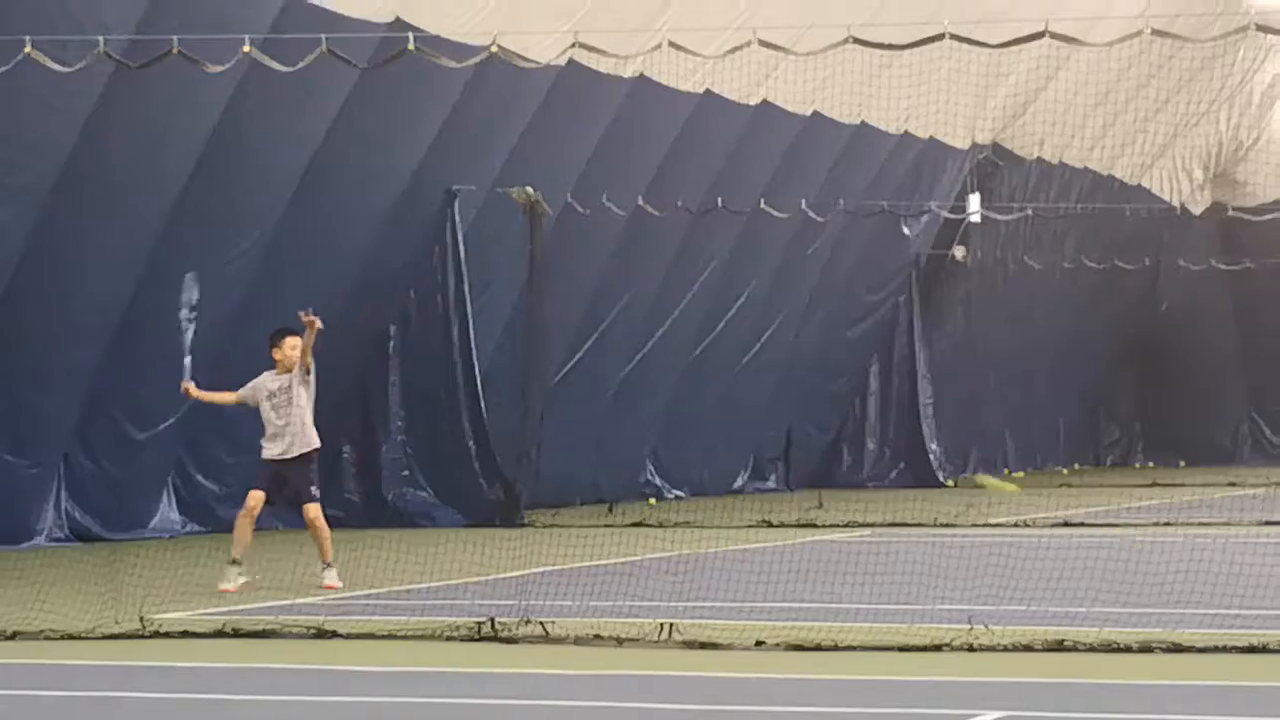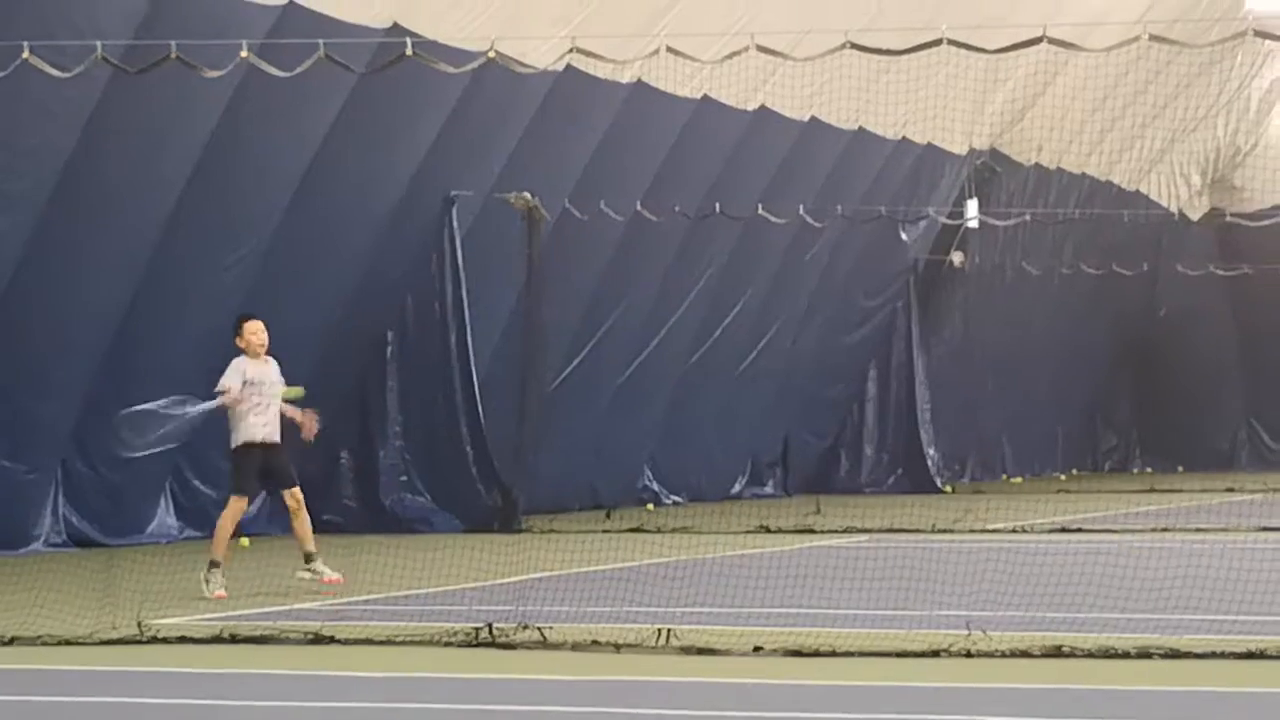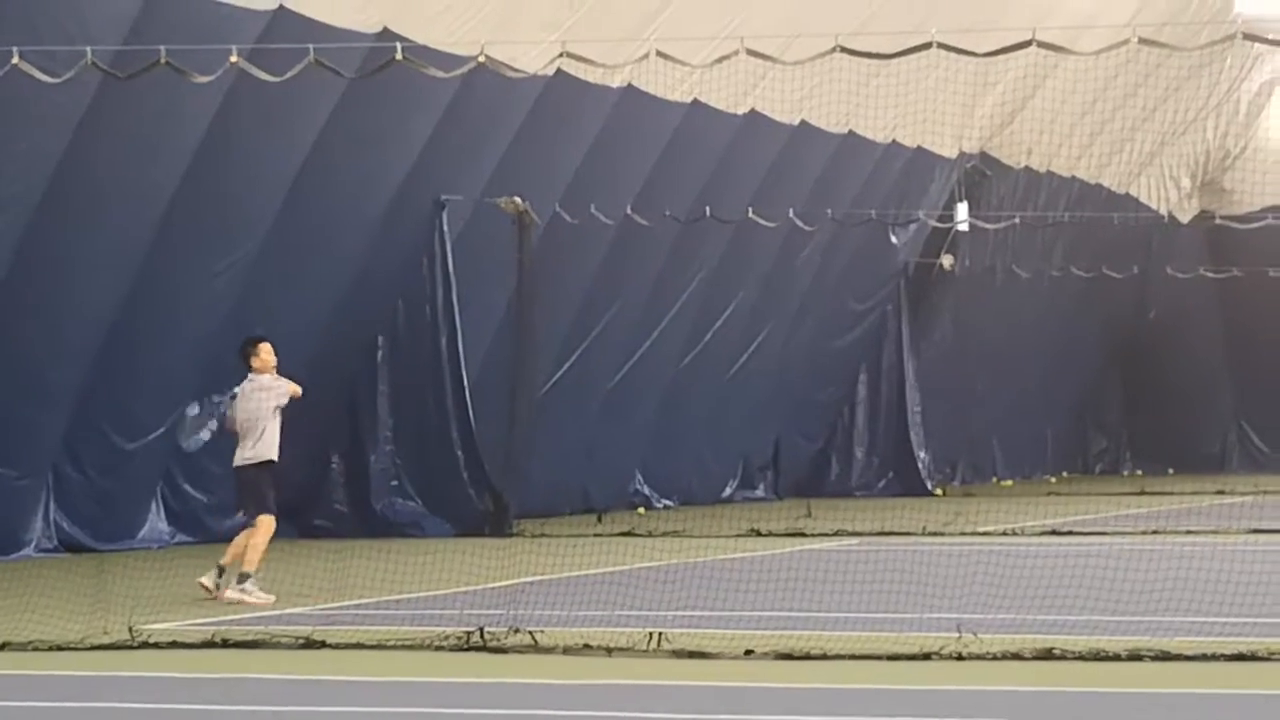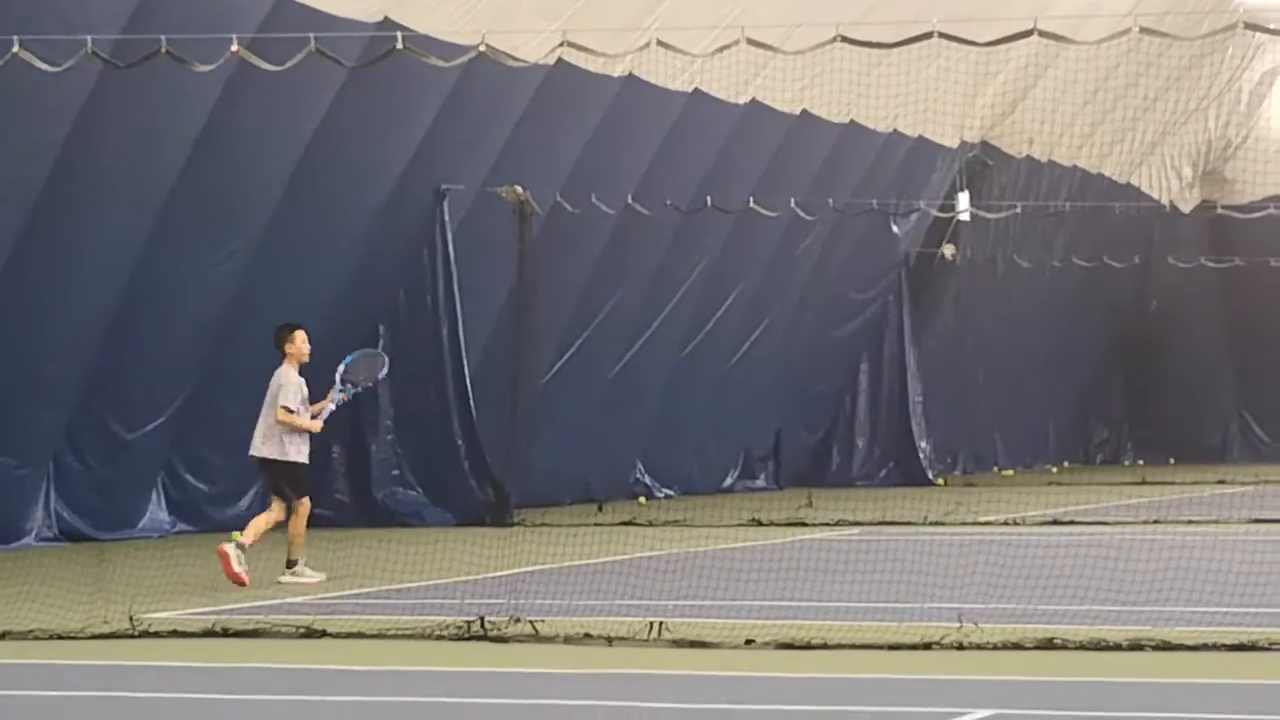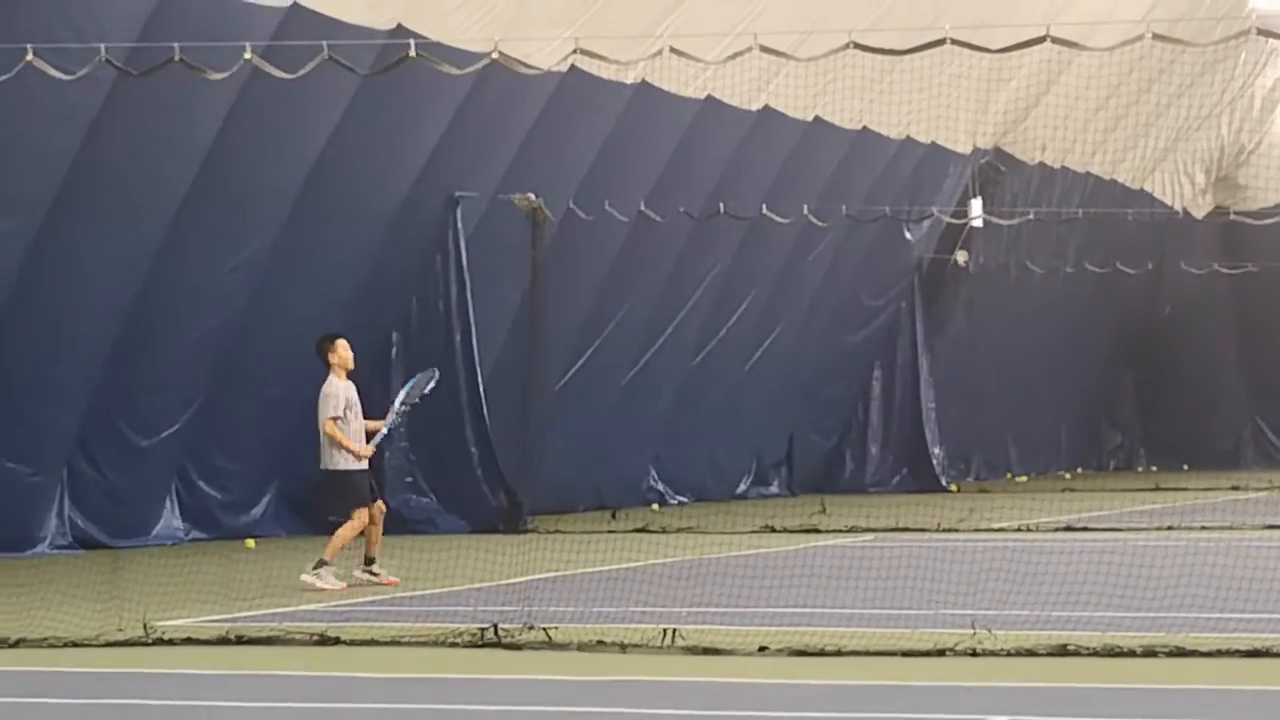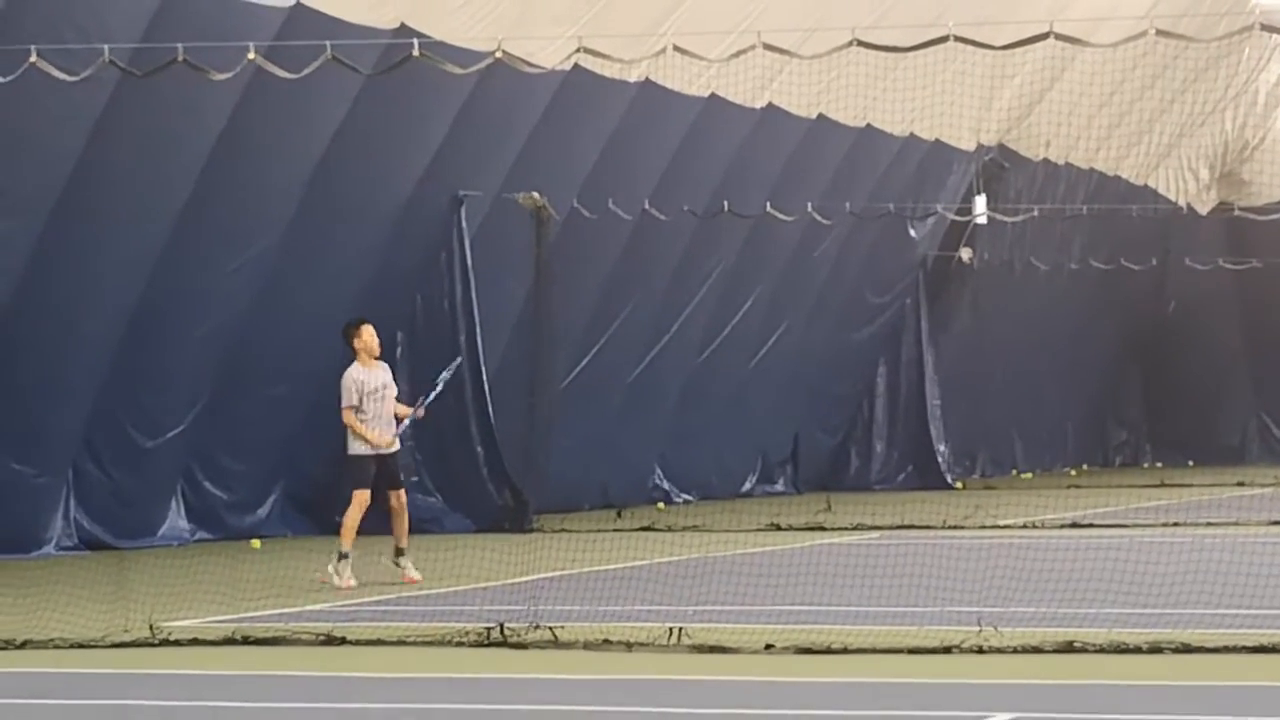
dt=0.4s
person 1, frame 1
left shoulder: (303, 373)
right shoulder: (263, 382)
left elbow: (306, 353)
right elbow: (234, 397)
left wrist: (311, 330)
right wrist: (198, 394)
left hip: (302, 456)
right hip: (273, 457)
left knee: (313, 515)
right knee: (250, 505)
left ankle: (328, 568)
right ankle: (234, 567)
person 1, frame 2
left shoulder: (272, 365)
right shoulder: (238, 366)
right elbow: (227, 399)
left wrist: (297, 416)
right wrist: (233, 397)
left hip: (273, 444)
right hip: (248, 446)
left knee: (296, 502)
right knee: (236, 507)
left ankle: (312, 564)
right ankle: (214, 570)
person 1, frame 3
left shoulder: (241, 393)
right shoulder: (269, 383)
left elbow: (232, 426)
right elbow: (296, 391)
left hip: (248, 465)
right hip: (257, 465)
left knee: (256, 528)
right knee: (266, 524)
left ankle: (216, 575)
right ankle: (244, 584)
person 1, frame 4
left shoulder: (285, 376)
right shoulder: (291, 380)
right elbow: (282, 417)
left wrist: (325, 403)
right wrist: (310, 425)
left hip: (268, 453)
right hip: (285, 454)
left knee: (277, 510)
right knee: (302, 506)
left ankle: (238, 547)
right ankle: (293, 567)
person 1, frame 5
left shoulder: (348, 386)
right shoulder: (333, 389)
right elbow: (328, 427)
left wrist: (383, 424)
right wrist: (356, 448)
left hip: (354, 465)
right hip: (343, 465)
left knee: (378, 511)
right knee: (359, 520)
left ankle: (369, 568)
right ankle: (319, 569)
person 1, frame 6
left shoulder: (384, 369)
right shoulder: (352, 376)
right elbow: (348, 417)
left wrist: (411, 411)
right wrist: (372, 438)
left hip: (388, 448)
right hip: (362, 450)
left knee: (399, 502)
right knee: (361, 500)
left ankle: (400, 558)
right ankle: (342, 563)
